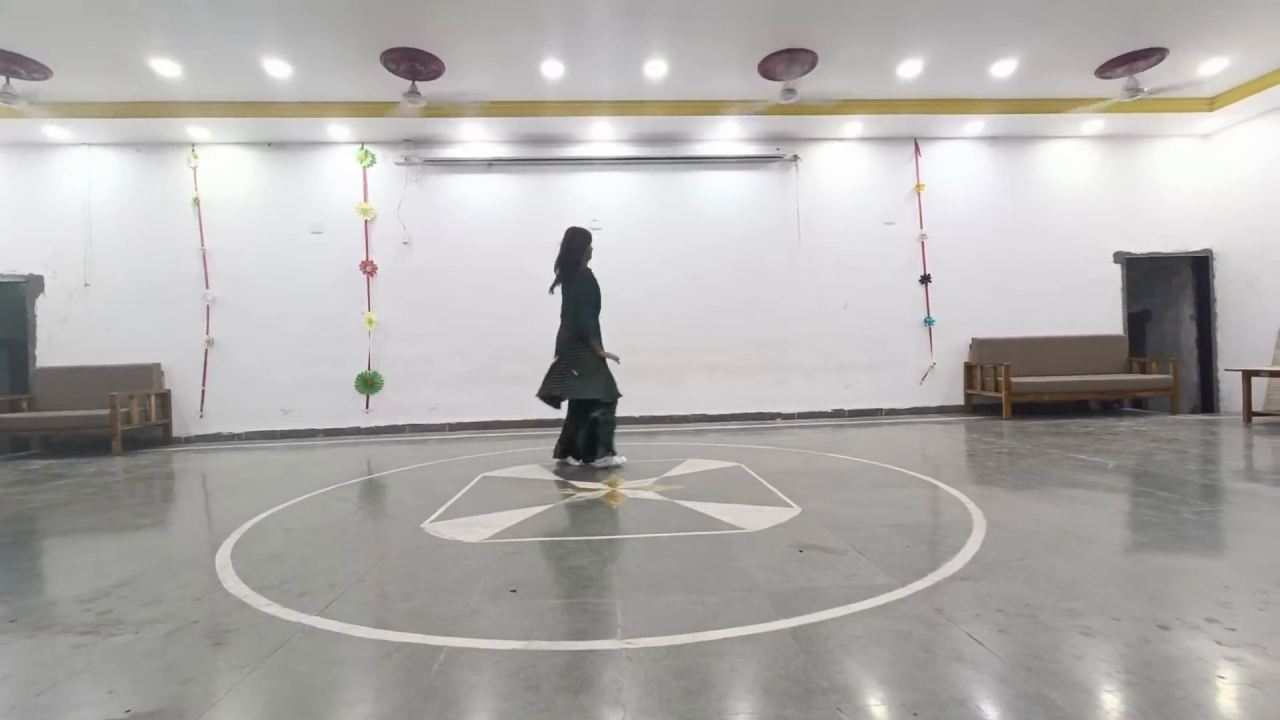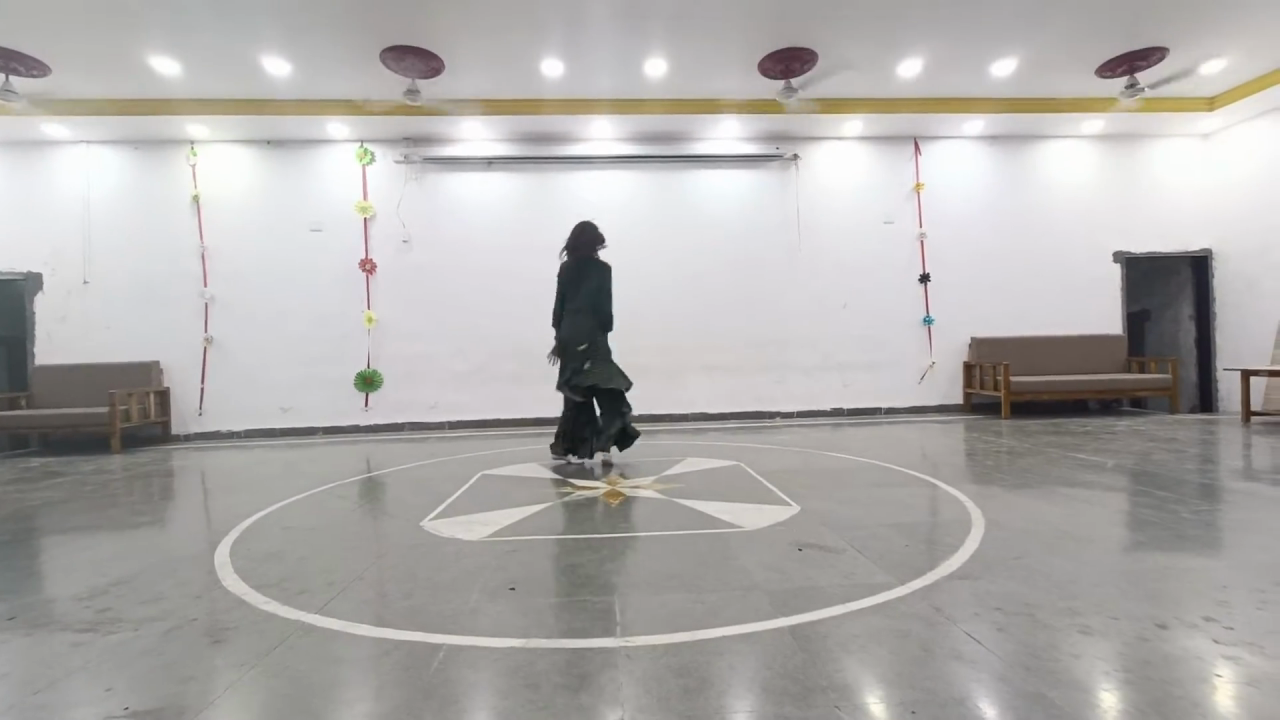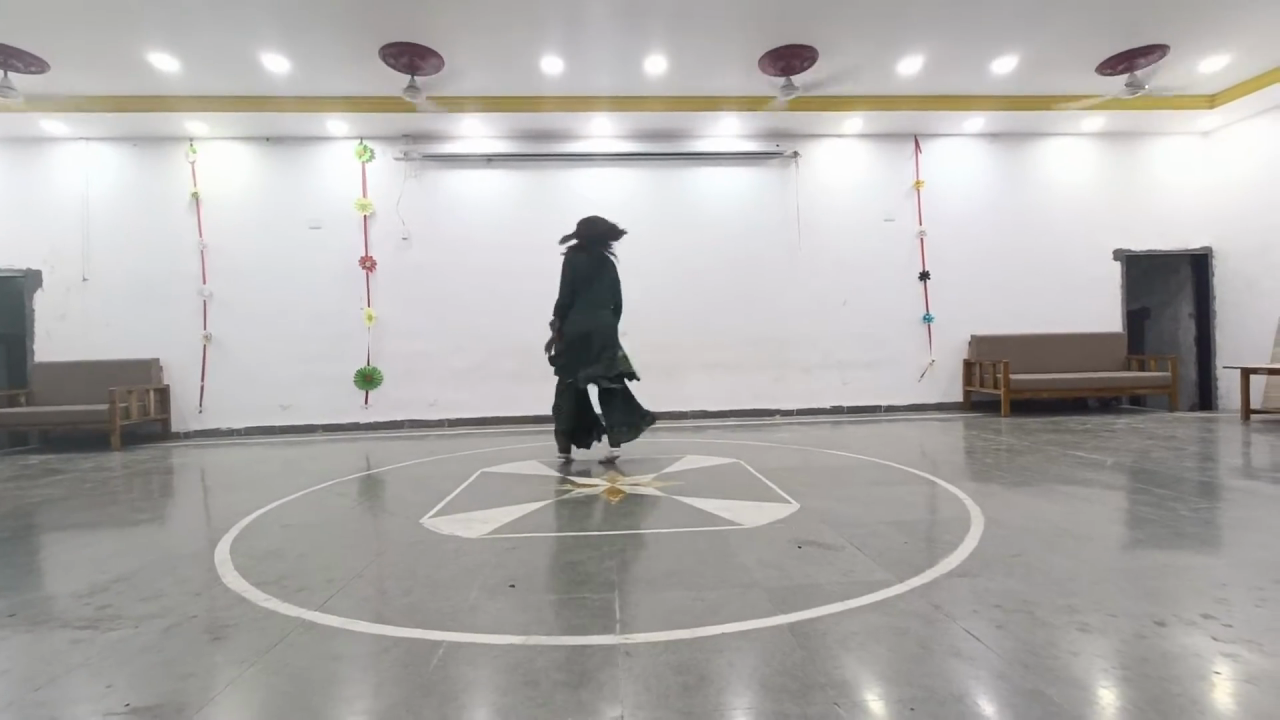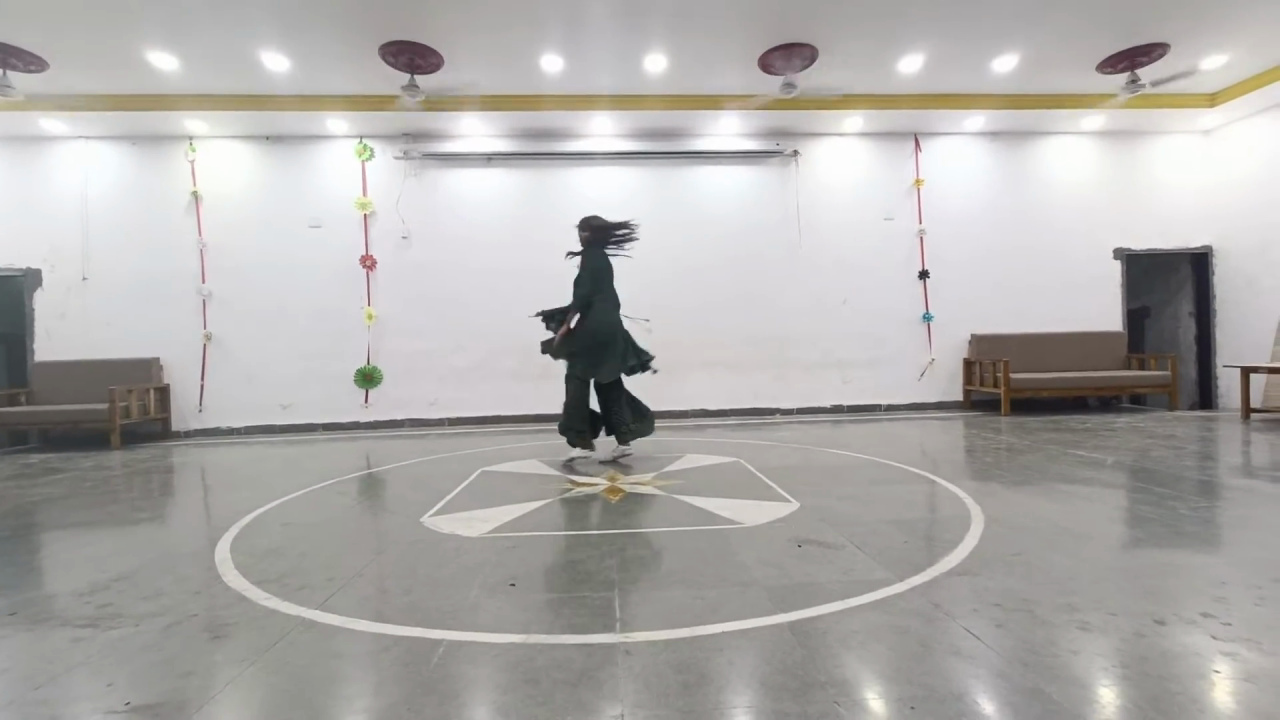
dt=0.1s
person 1, frame 1
left shoulder: (567, 273)
right shoulder: (583, 274)
right elbow: (584, 315)
right wrist: (599, 348)
left hip: (571, 340)
right hip: (579, 343)
left knee: (581, 398)
right knee: (598, 397)
left ankle: (566, 451)
right ankle: (600, 454)
person 1, frame 2
left shoulder: (566, 268)
right shoulder: (601, 268)
left elbow: (558, 305)
right elbow: (604, 307)
left wrist: (558, 339)
right wrist: (605, 334)
left hip: (568, 335)
right hip: (589, 335)
left knee: (578, 395)
right knee: (607, 390)
left ankle: (564, 447)
right ankle: (605, 446)
person 1, frame 3
left shoulder: (573, 259)
right shoulder: (608, 263)
left elbow: (564, 298)
right elbow: (617, 300)
left wrist: (555, 331)
left hip: (579, 328)
right hip: (604, 327)
left knee: (570, 386)
right knee: (613, 386)
left ankle: (565, 445)
right ankle: (615, 443)
person 1, frame 4
left shoulder: (592, 257)
right shoulder: (603, 258)
left elbow: (584, 294)
left wrist: (565, 326)
left hip: (593, 326)
right hip: (609, 325)
left knee: (577, 381)
right knee: (609, 385)
left ankle: (583, 442)
right ankle: (624, 440)
